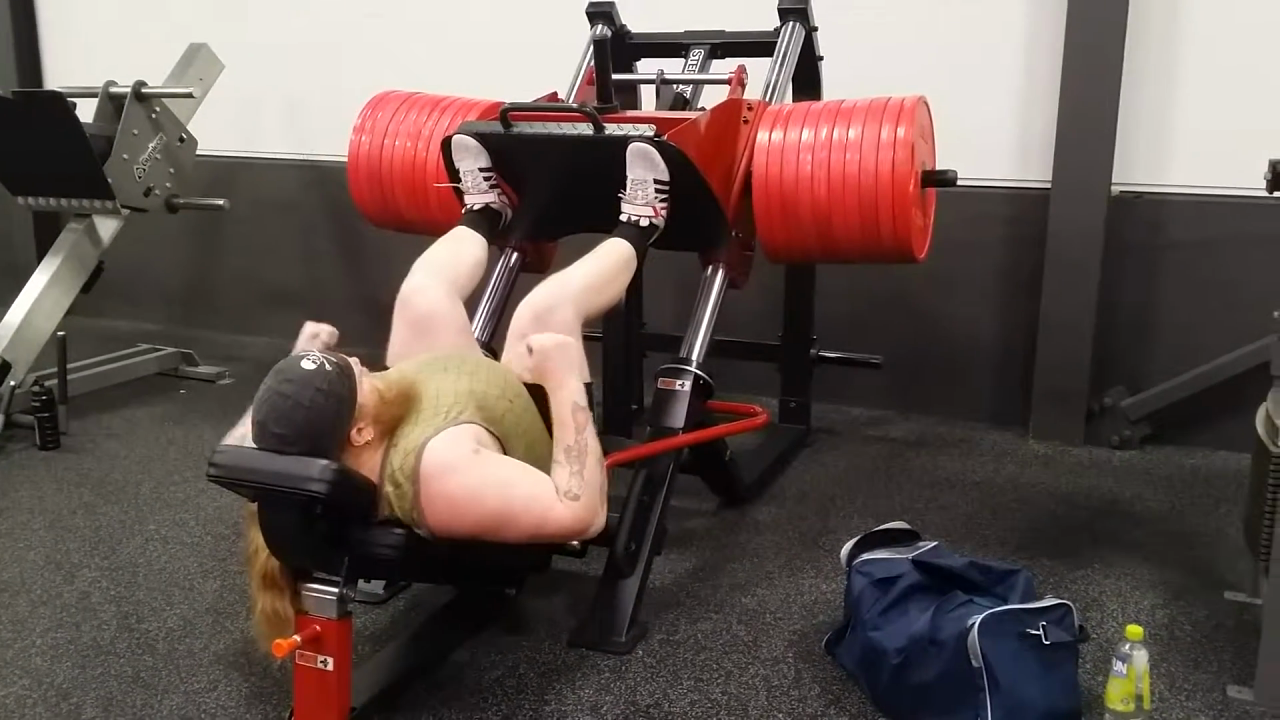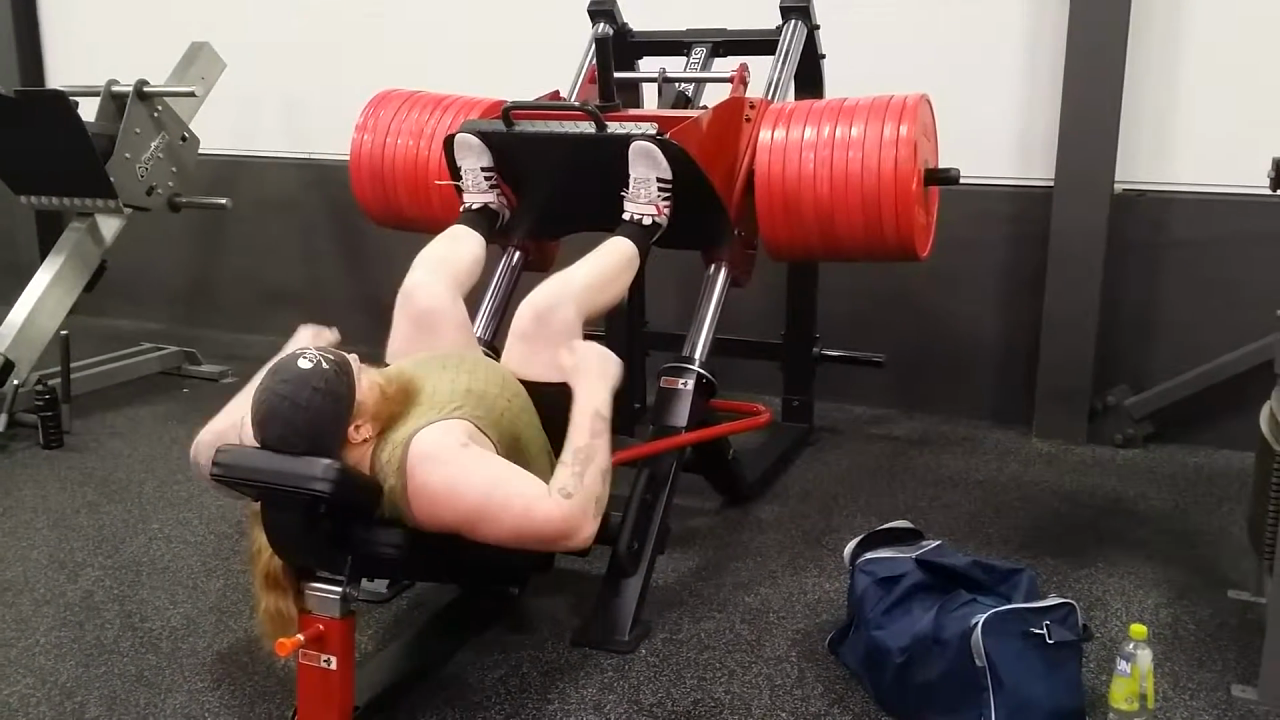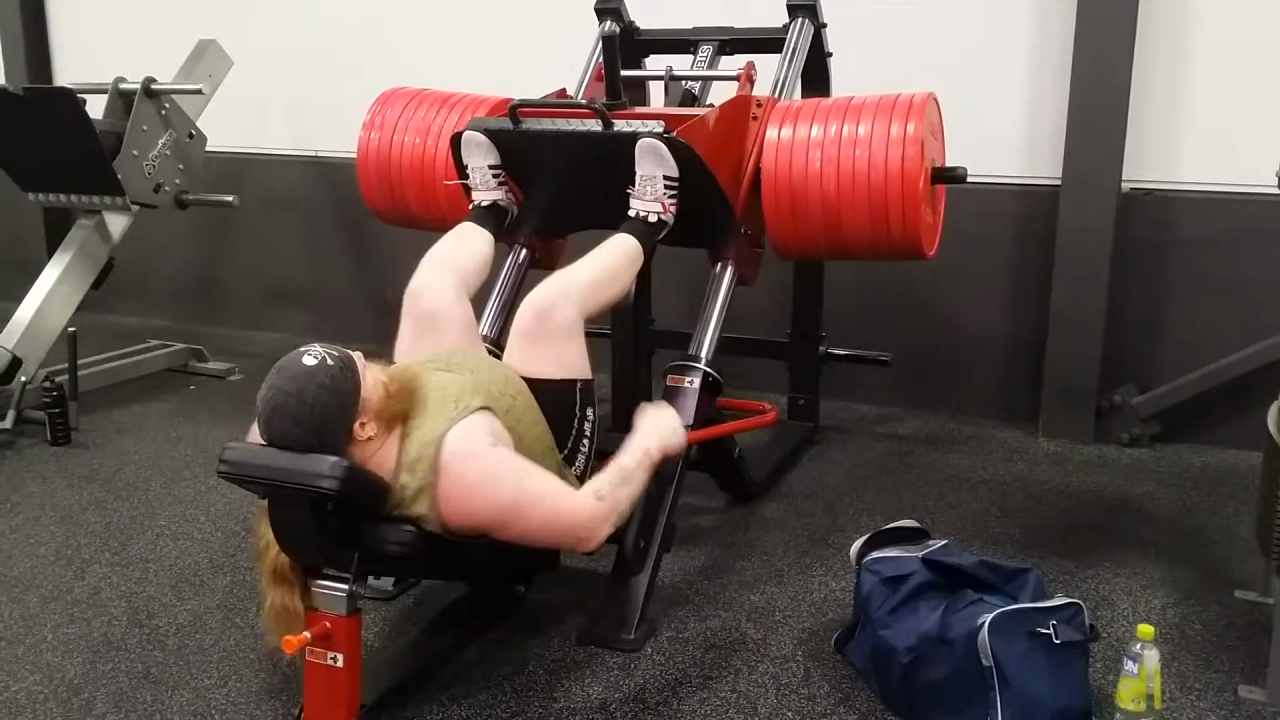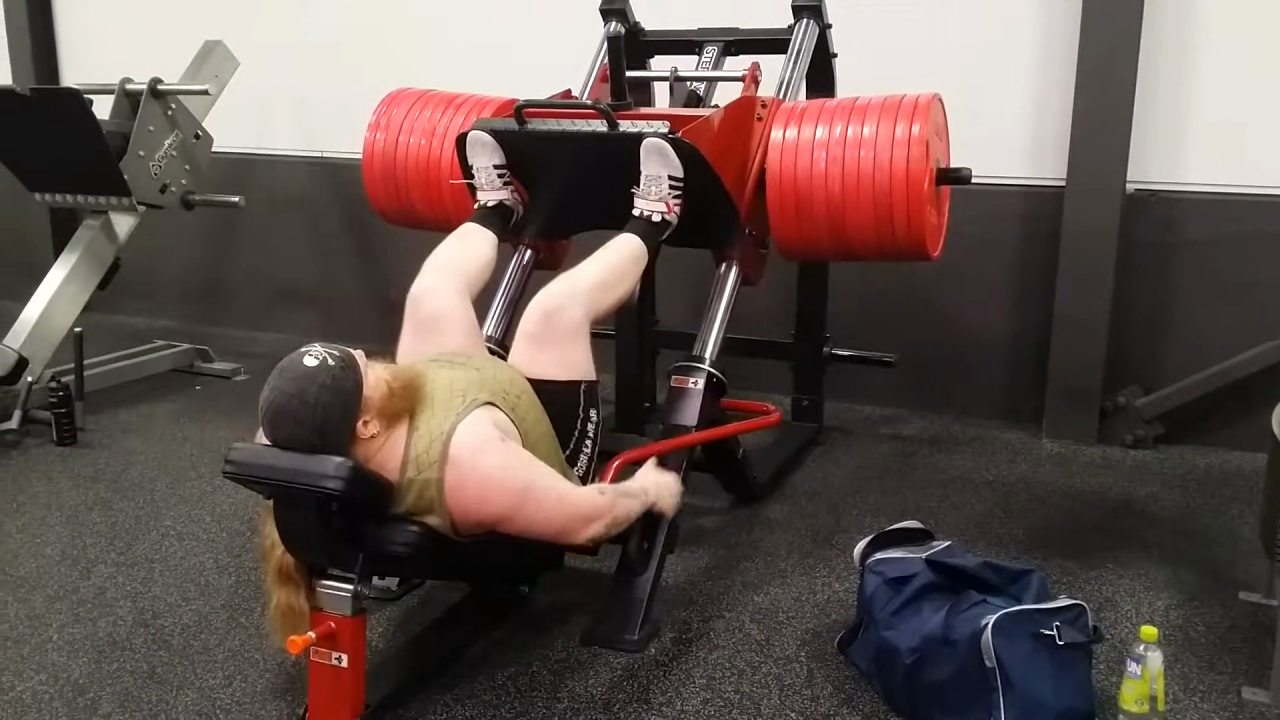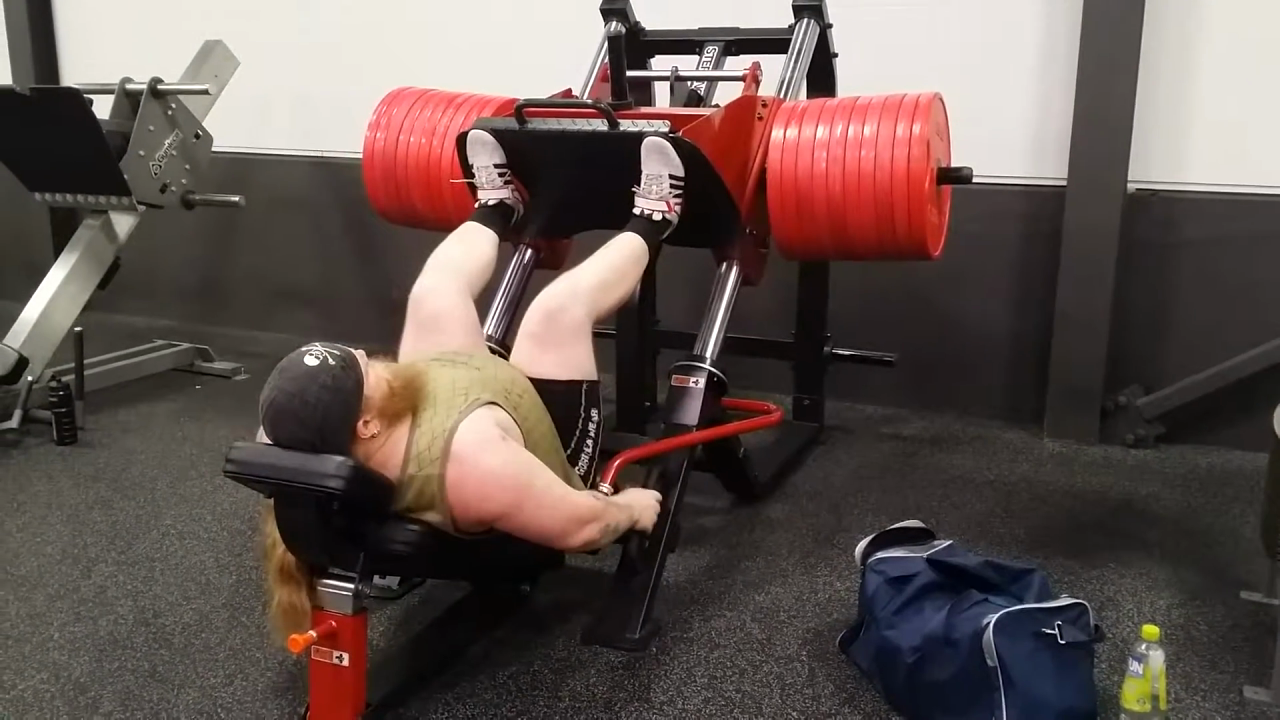
dt=0.2s
person 1, frame 1
right shoulder: (441, 470)
left elbow: (234, 451)
right elbow: (581, 513)
left wrist: (300, 361)
right wrist: (563, 384)
left hip: (484, 466)
right hip: (540, 465)
left knee: (423, 294)
right knee: (546, 310)
left ankle: (485, 212)
right ankle: (637, 229)
person 1, frame 2
left shoulder: (294, 458)
right shoulder: (430, 464)
left elbow: (207, 450)
right elbow: (572, 522)
left wrist: (288, 355)
right wrist: (593, 393)
right hip: (535, 471)
left knee: (425, 291)
right knee: (545, 312)
left ankle: (483, 212)
right ankle: (640, 227)
person 1, frame 3
left shoulder: (306, 458)
right shoulder: (456, 462)
right elbow: (588, 522)
right wrist: (649, 441)
right hip: (546, 472)
left knee: (431, 292)
right knee: (548, 309)
left ankle: (491, 207)
right ankle: (647, 225)
person 1, frame 4
left shoulder: (301, 453)
right shoulder: (463, 457)
right elbow: (584, 520)
right wrist: (646, 486)
right hip: (543, 470)
left knee: (433, 293)
right knee: (555, 310)
left ankle: (496, 208)
right ankle: (649, 224)
person 1, frame 5
left shoulder: (299, 451)
right shoulder: (464, 455)
right elbow: (580, 526)
right wrist: (634, 507)
right hip: (546, 466)
left knee: (434, 294)
right knee: (557, 310)
left ankle: (496, 208)
right ankle: (650, 223)
